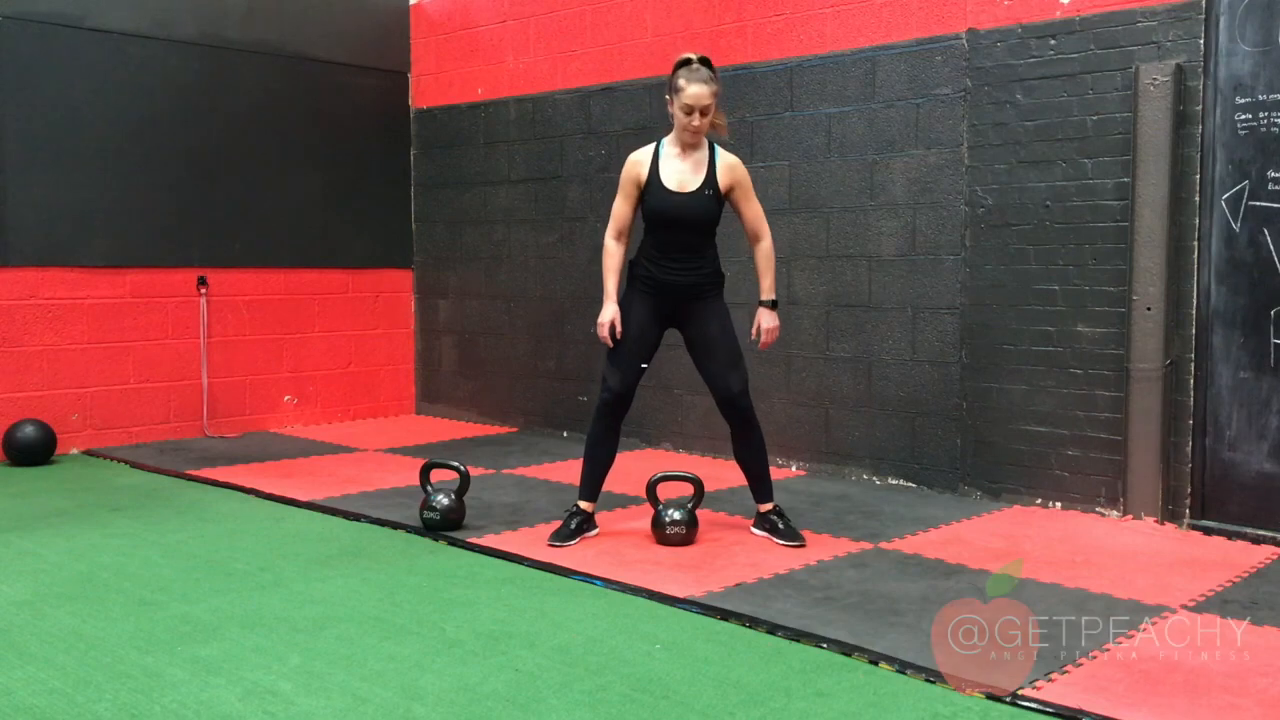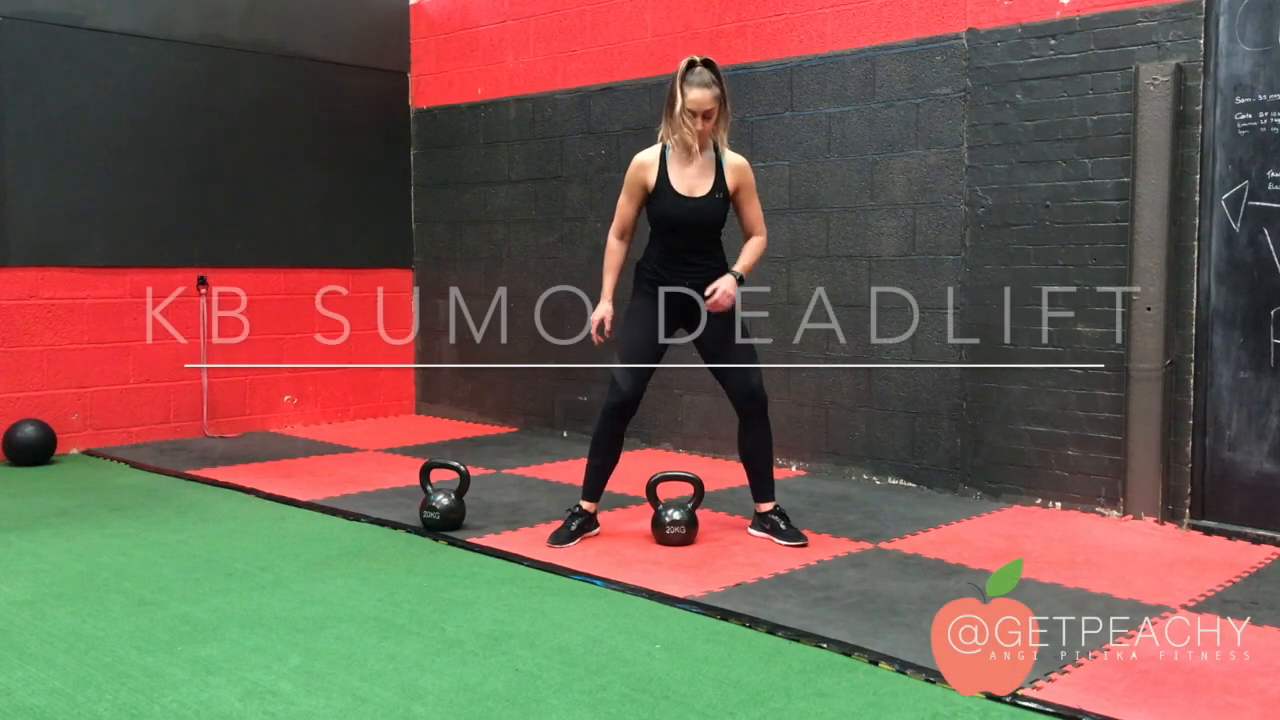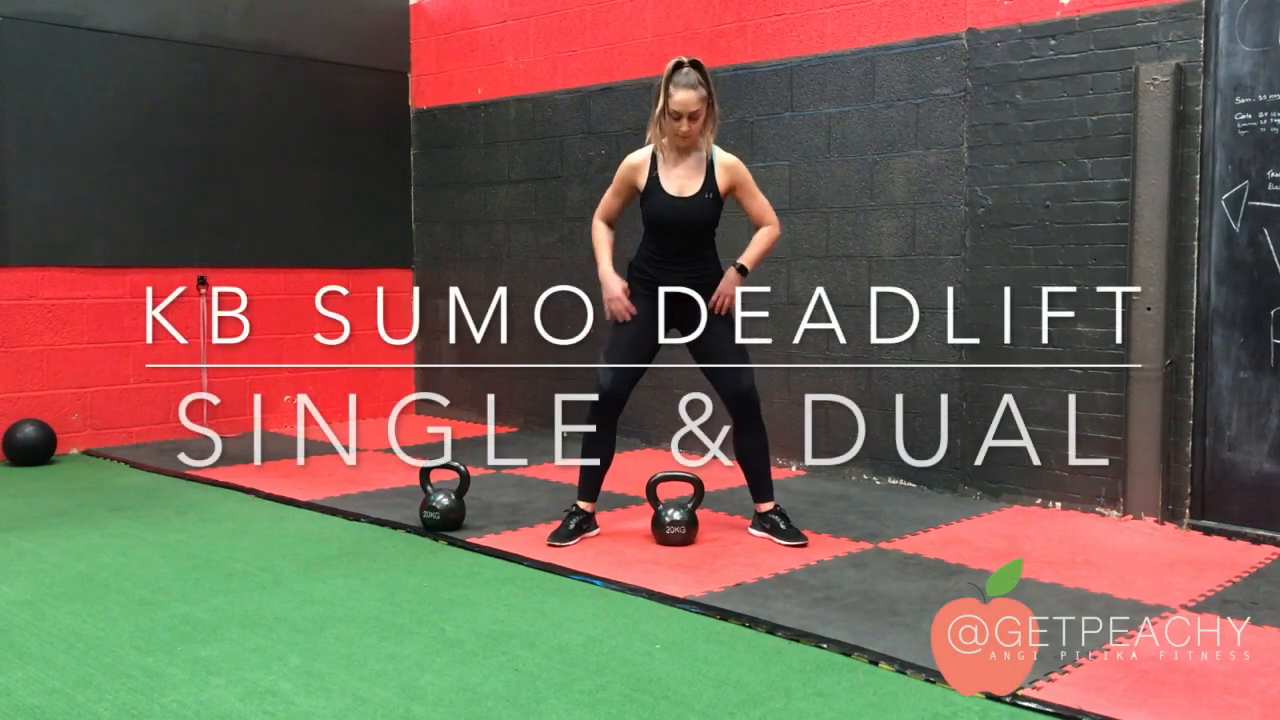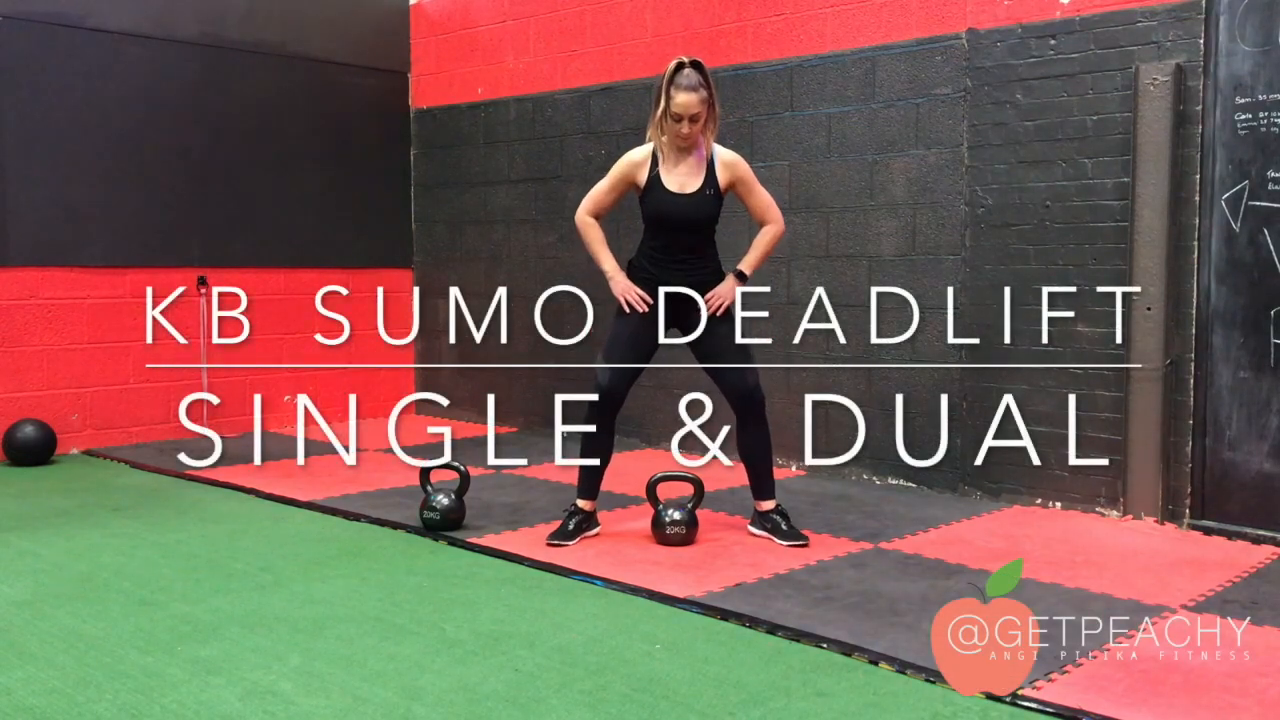
dt=0.7s
person 1, frame 1
left shoulder: (728, 167)
right shoulder: (641, 162)
left elbow: (760, 238)
right elbow: (616, 237)
left wrist: (767, 303)
right wrist: (609, 301)
left hip: (702, 298)
right hip: (645, 295)
left knee: (736, 400)
right knee: (613, 396)
left ankle: (767, 511)
right ankle: (583, 511)
person 1, frame 2
left shoulder: (735, 167)
right shoulder: (646, 163)
left elbow: (757, 235)
right elbow: (619, 235)
left wrist: (735, 276)
right wrist: (605, 298)
left hip: (711, 297)
right hip: (654, 295)
left knee: (752, 396)
right knee: (622, 397)
left ankle: (767, 512)
right ankle: (585, 511)
person 1, frame 3
left shoulder: (726, 166)
right shoulder: (638, 164)
left elbow: (769, 225)
right elbow: (602, 221)
left wrist: (737, 273)
right wrist: (607, 274)
left hip: (705, 298)
right hip: (645, 295)
left knee: (744, 398)
right knee: (607, 395)
left ankle: (766, 512)
right ankle: (583, 512)
person 1, frame 4
left shoulder: (727, 163)
right shoulder: (639, 161)
left elbow: (772, 222)
right elbow: (586, 215)
left wrist: (738, 277)
right wrist: (614, 275)
left hip: (705, 296)
right hip: (647, 292)
left knee: (748, 394)
right knee: (605, 393)
left ankle: (766, 511)
right ankle: (583, 511)
